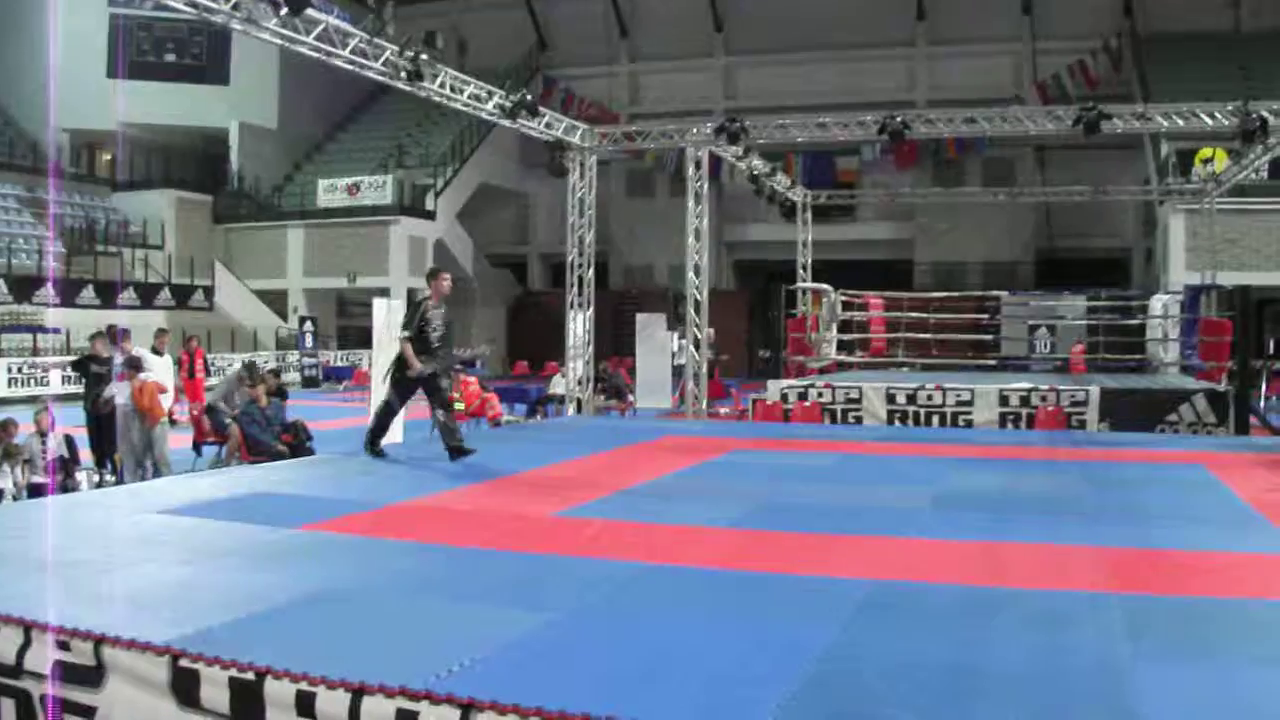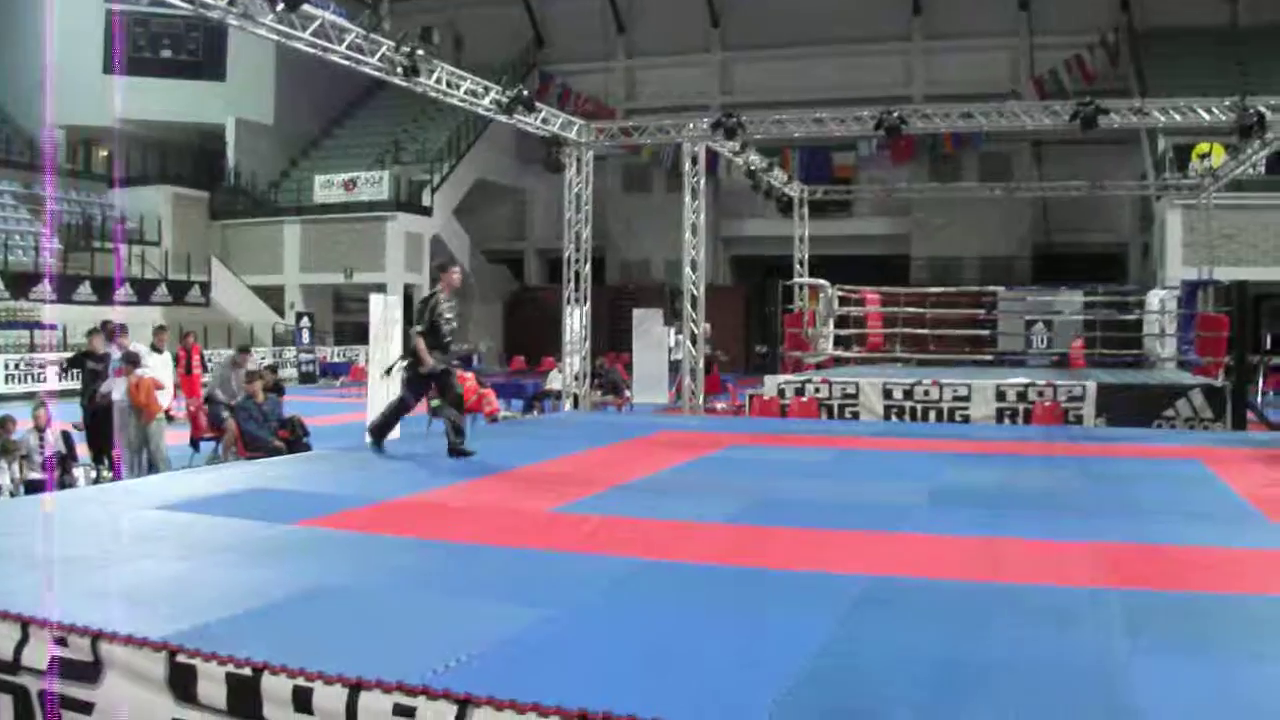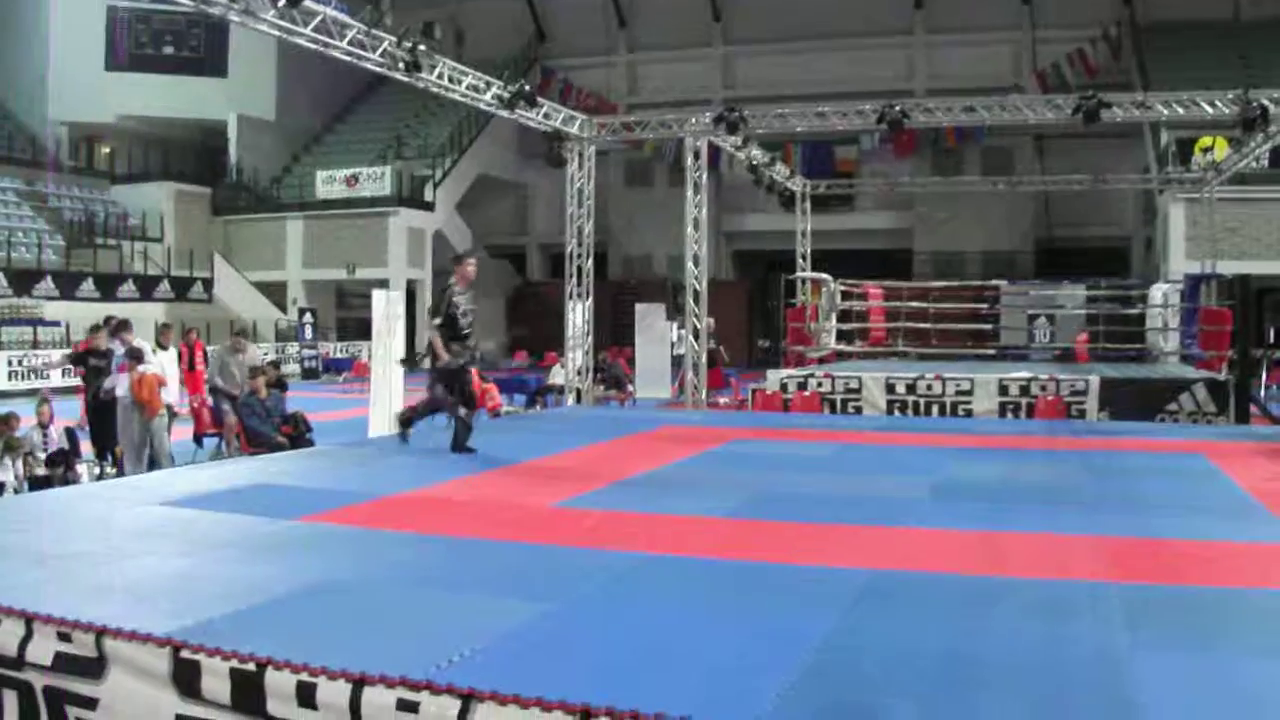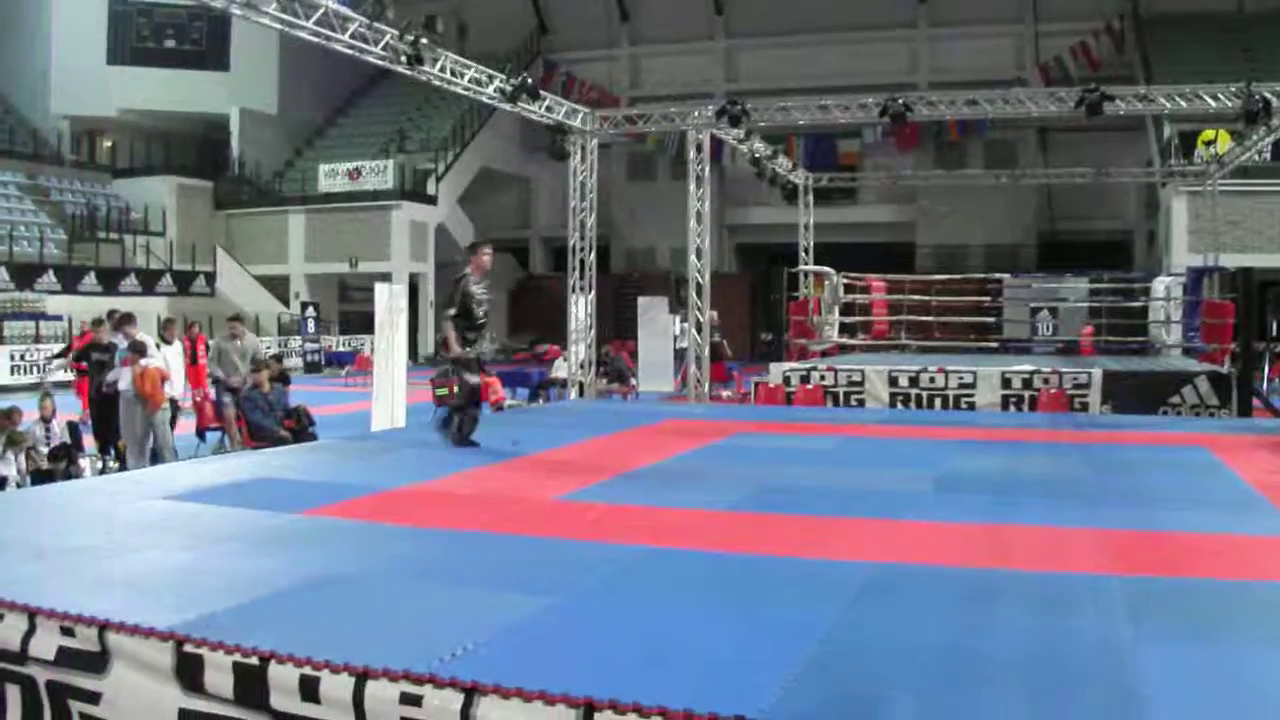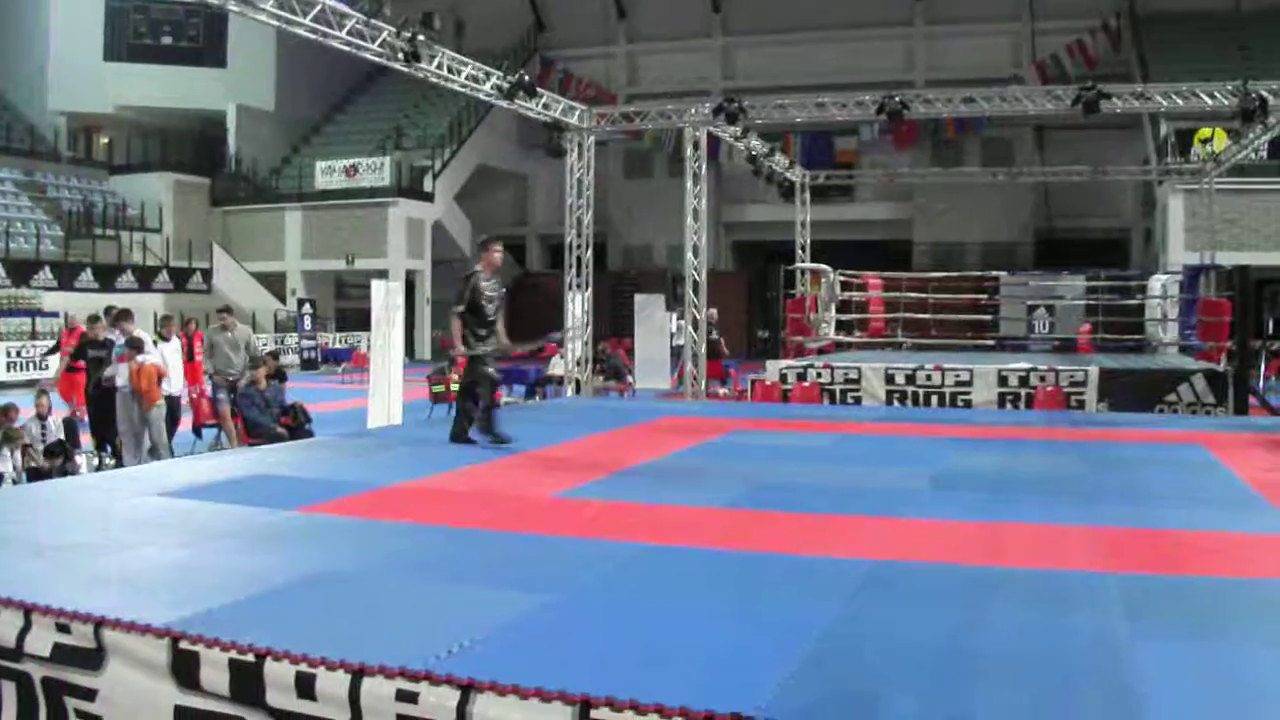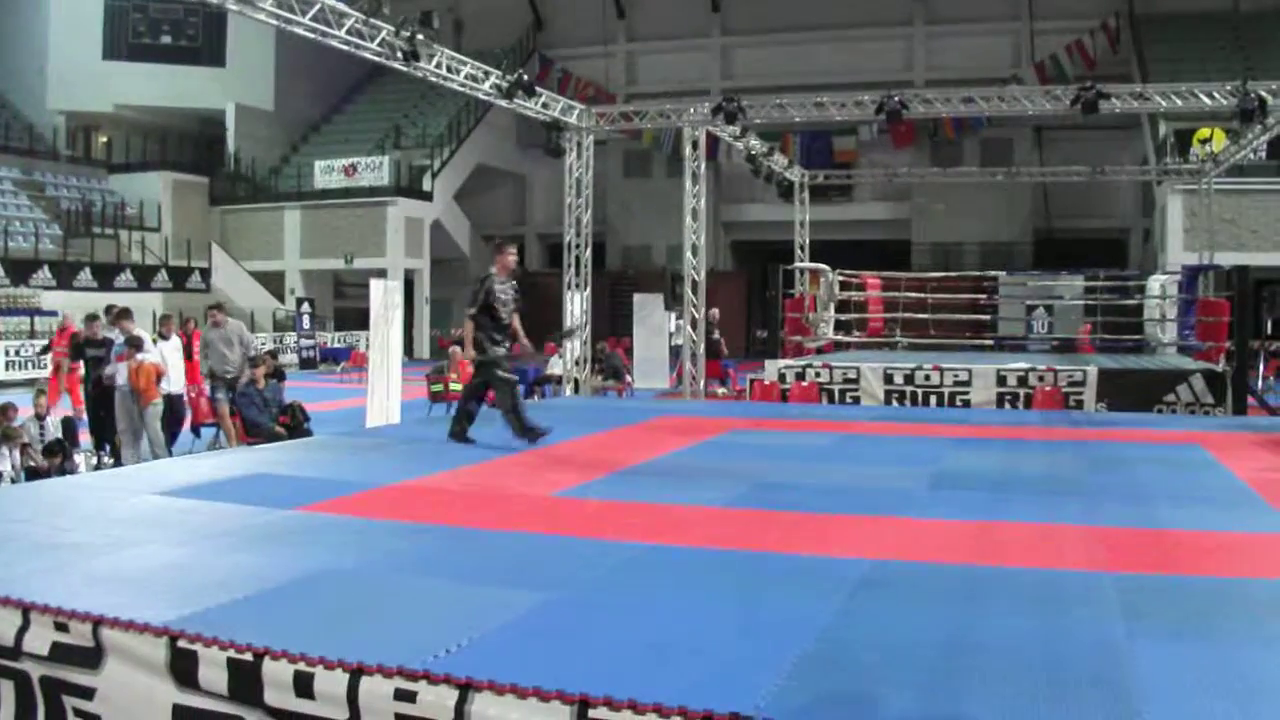
dt=0.1s
person 1, frame 1
left shoulder: (442, 308)
right shoulder: (420, 307)
right elbow: (405, 338)
right wrist: (414, 363)
left hip: (431, 364)
right hip: (411, 365)
left knee: (443, 402)
right knee: (392, 404)
left ankle: (454, 446)
right ankle: (372, 442)
person 1, frame 2
left shoulder: (452, 301)
right shoulder: (431, 301)
right elbow: (416, 333)
right wrist: (427, 359)
left hip: (443, 360)
right hip: (425, 359)
left knee: (455, 399)
right knee: (407, 401)
left ankle: (456, 445)
right ankle: (378, 431)
person 1, frame 3
left shoulder: (469, 293)
right shoulder: (447, 293)
right elbow: (434, 327)
right wrist: (442, 354)
left hip: (461, 354)
right hip: (445, 353)
left knee: (467, 397)
right knee: (441, 399)
left ankle: (460, 441)
right ankle: (406, 418)
person 1, frame 4
left shoulder: (484, 283)
right shoulder: (462, 283)
right elbow: (448, 317)
left wrist: (481, 340)
right wrist: (453, 345)
left hip: (476, 343)
right hip: (462, 343)
left knee: (474, 391)
right knee: (471, 386)
left ankle: (462, 434)
right ankle: (449, 422)
person 1, frame 5
left shoulder: (496, 280)
right shoulder: (472, 279)
right elbow: (457, 314)
left wrist: (502, 337)
right wrist: (458, 344)
left hip: (488, 340)
right hip: (473, 340)
left knee: (470, 387)
right knee: (489, 381)
left ankle: (458, 432)
right ankle: (488, 429)
person 1, frame 6
left shoulder: (511, 283)
right shoulder: (487, 283)
right elbow: (471, 316)
left wrist: (522, 338)
right wrist: (469, 346)
left hip: (501, 342)
right hip: (487, 342)
left knee: (477, 388)
right knee: (507, 384)
left ankle: (458, 429)
right ankle: (525, 430)
